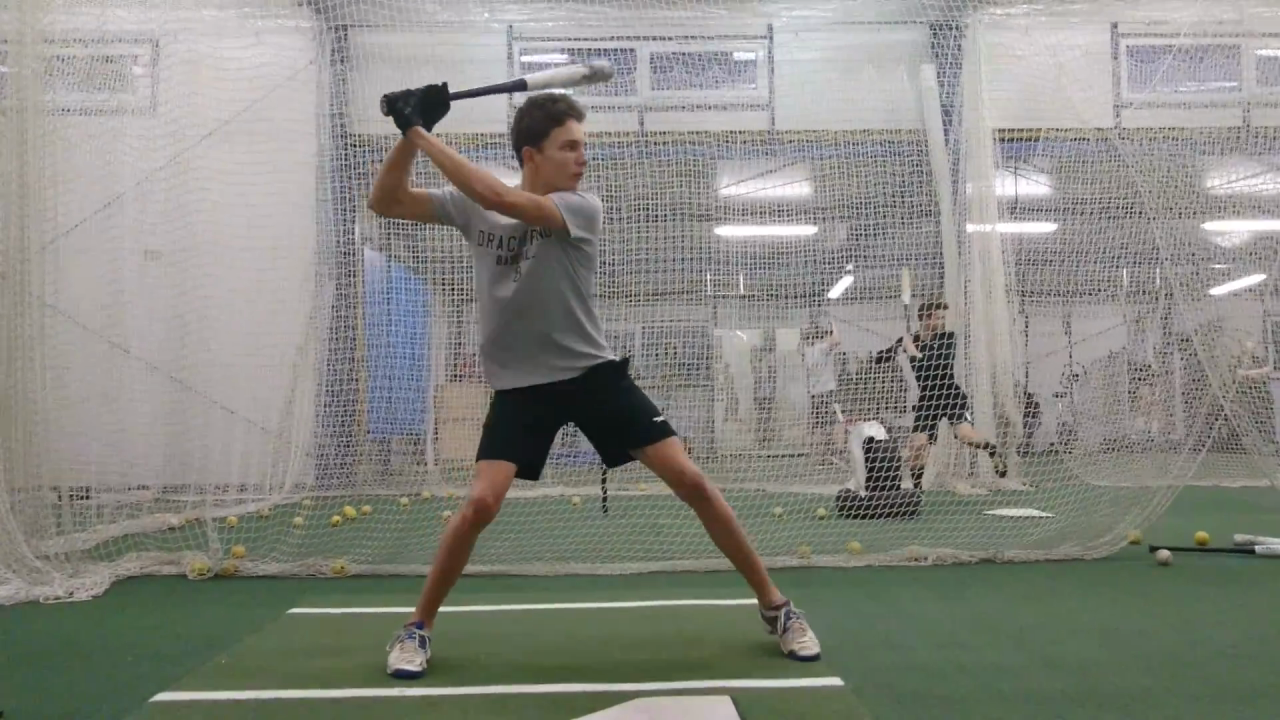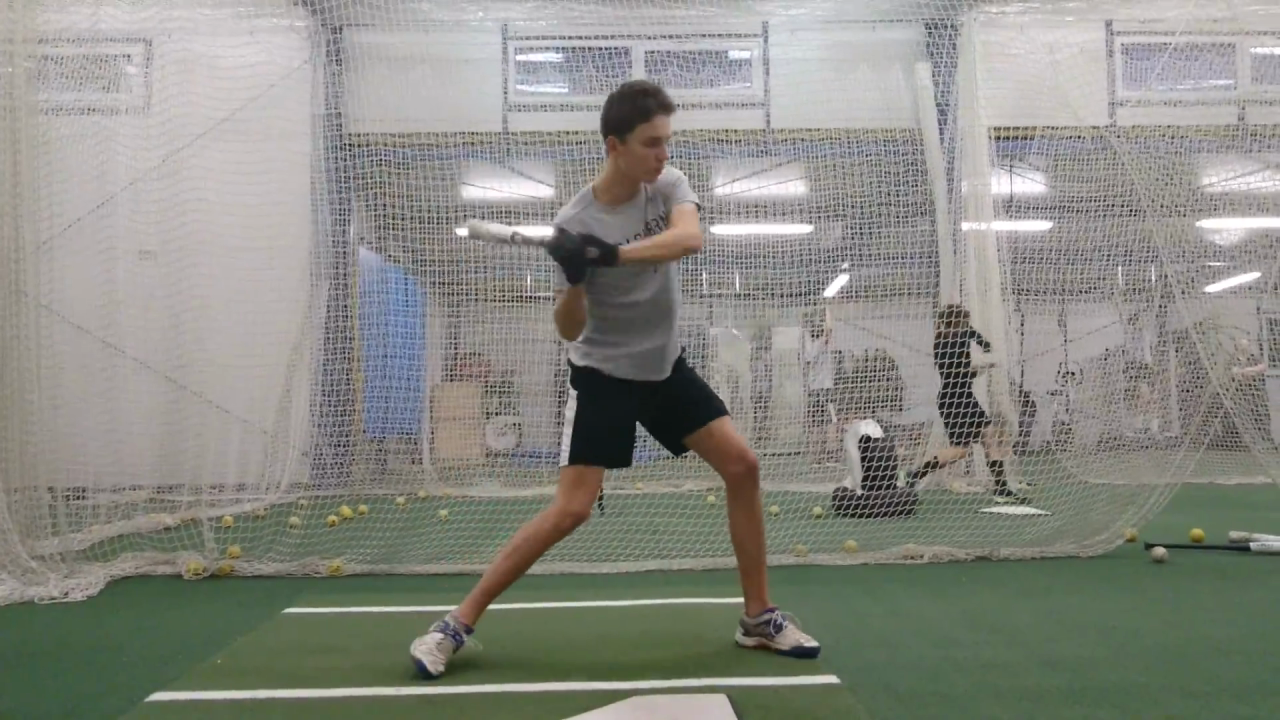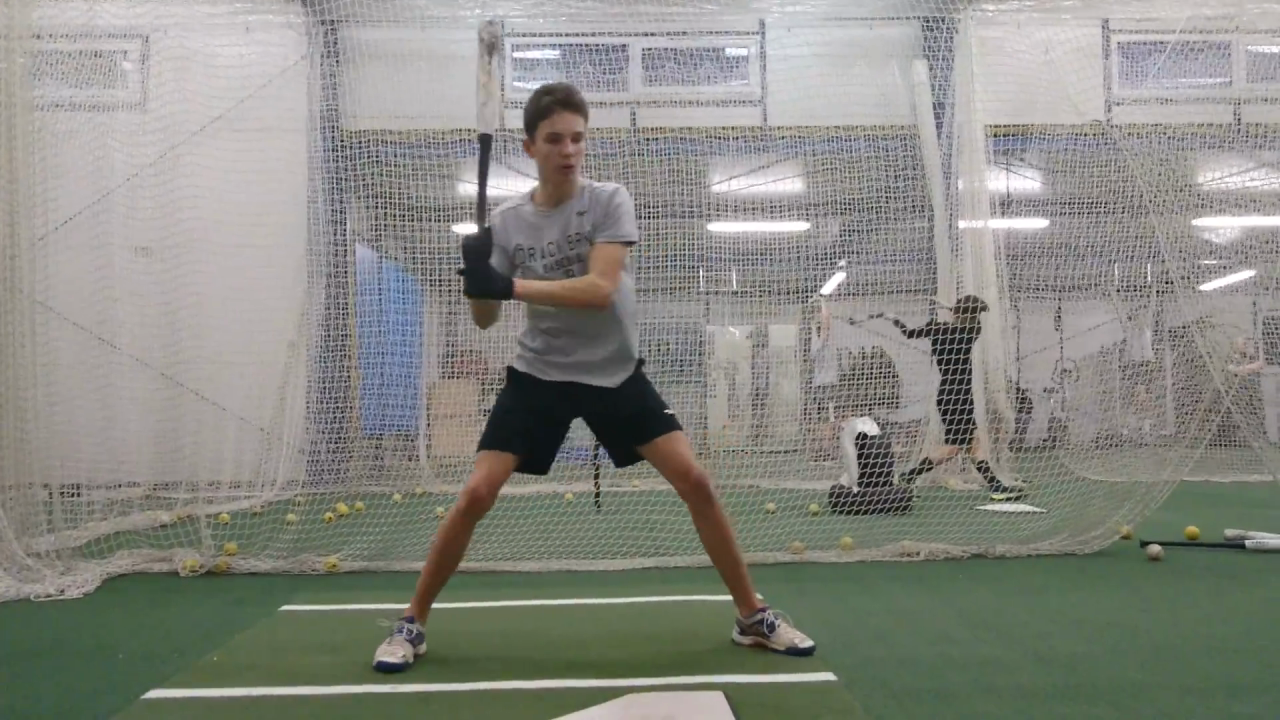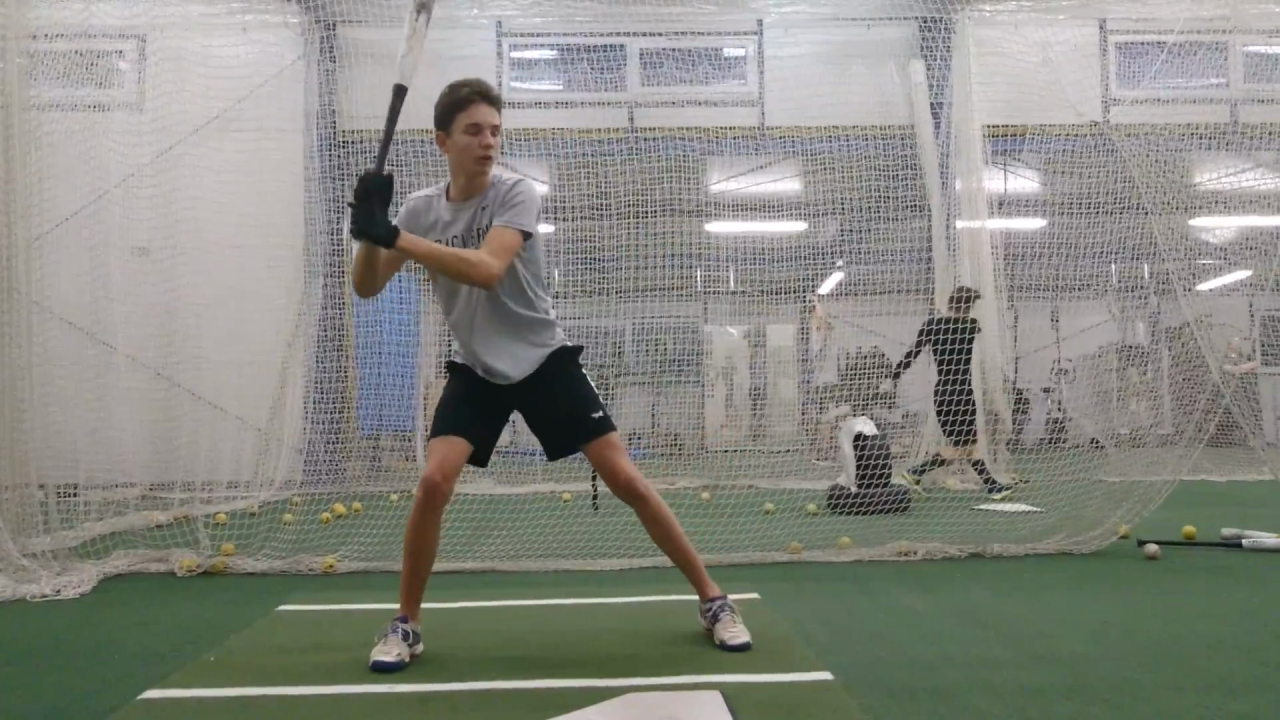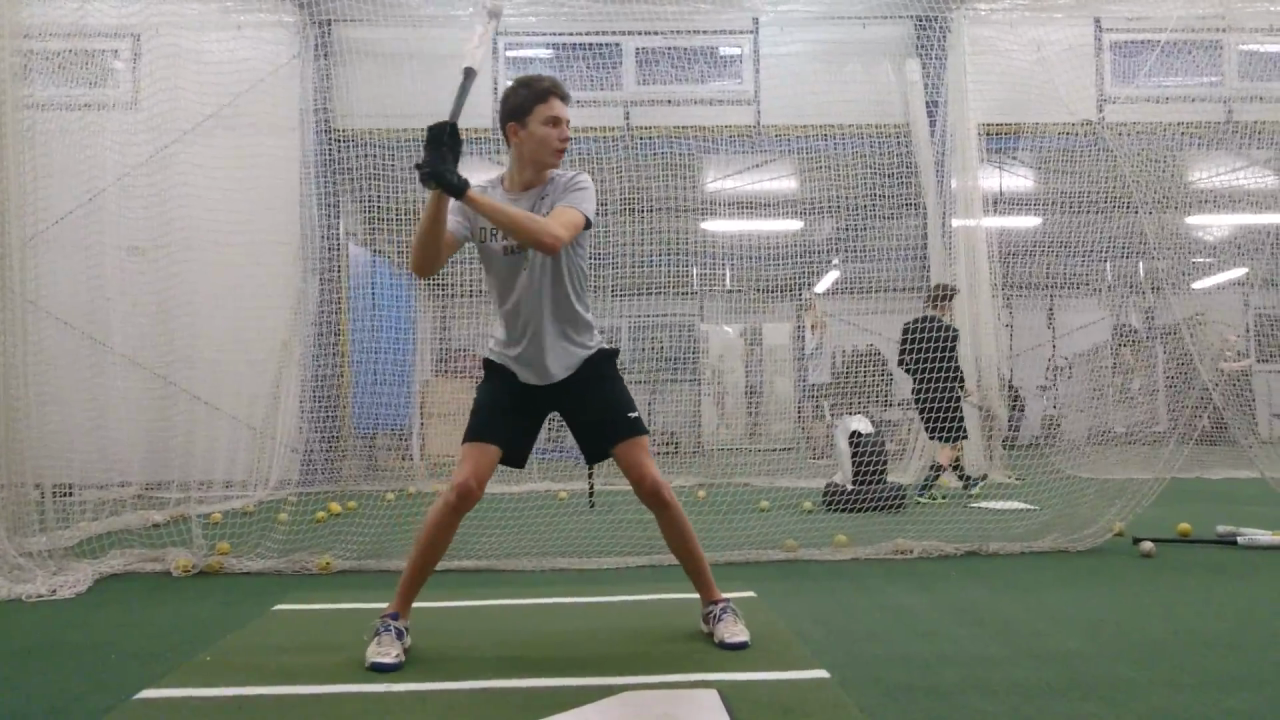
dt=0.4s
person 1, frame 1
left shoulder: (583, 208)
right shoulder: (471, 207)
left elbow: (498, 196)
right elbow: (385, 203)
left wrist: (419, 130)
right wrist: (407, 132)
left hip: (593, 372)
right hip: (519, 383)
left knee: (691, 483)
right knee: (481, 502)
left ankle: (775, 606)
right ankle: (417, 627)
person 1, frame 2
left shoulder: (671, 186)
right shoulder: (573, 222)
left elbow: (690, 236)
right elbow: (567, 329)
left wrist: (619, 254)
right wrist: (577, 279)
left hip: (665, 365)
right hip: (603, 374)
left knee: (743, 467)
right knee: (571, 509)
left ankle: (759, 616)
right ankle: (459, 622)
person 1, frame 3
left shoulder: (610, 201)
right shoulder: (505, 220)
left elbow: (599, 292)
right elbow: (483, 319)
left wrist: (510, 285)
right wrist: (478, 278)
left hip: (614, 371)
right hip: (537, 375)
left knee: (694, 483)
right knee: (476, 495)
left ankle: (753, 615)
right ankle: (412, 622)
person 1, frame 4
left shoulder: (517, 193)
right shoulder: (421, 209)
left elbow: (486, 270)
right elbow: (365, 287)
left wrist: (394, 232)
right wrist: (370, 230)
left hip: (543, 360)
right hip: (476, 369)
left knee: (626, 479)
right knee: (434, 483)
left ankle: (712, 599)
right ankle: (406, 623)
person 1, frame 5
left shoulder: (576, 187)
right shoulder: (471, 201)
left elbow: (551, 237)
right elbow: (424, 266)
left wrist: (463, 187)
right wrist: (441, 189)
left hip: (582, 361)
right hip: (514, 366)
left knee: (652, 484)
right knee: (463, 489)
left ankle: (714, 603)
right ankle: (395, 617)
person 2, frame 1
left shoulder: (949, 337)
right shoulder: (909, 340)
left elbow: (943, 365)
right elbow: (877, 359)
left wrist: (916, 354)
right wrist: (893, 351)
left hip: (952, 397)
right hip: (927, 400)
left knee: (963, 432)
right knee: (918, 443)
left ankle: (993, 450)
person 2, frame 2
right shoulder: (945, 339)
left elbow: (985, 344)
left hip: (963, 397)
right hip: (954, 399)
left knee: (992, 436)
right knee: (960, 448)
left ankle: (1001, 488)
right ankle: (914, 477)
person 2, frame 3
left shoulder: (934, 328)
right shoulder: (973, 331)
left elbow: (911, 334)
left wrist: (895, 320)
right wrist: (968, 312)
left hip: (948, 393)
right hip: (954, 396)
left knee: (972, 442)
right knee: (953, 447)
left ankle: (995, 486)
right ankle: (907, 478)
person 2, frame 4
left shoulder: (930, 325)
right shoulder: (970, 326)
left elbow: (911, 354)
left wrist: (893, 378)
right wrist: (962, 315)
left hip: (942, 391)
right hip: (960, 392)
left knee: (966, 442)
right knee: (960, 446)
left ankle: (991, 486)
right ankle: (917, 472)
person 2, frame 5
left shoulder: (908, 327)
right shoulder: (948, 331)
left elbow: (902, 362)
right elbow: (953, 367)
right wrist: (964, 389)
left hip: (920, 392)
right hip: (942, 391)
left knee: (945, 441)
right knee: (949, 444)
left ankle: (967, 481)
right ankle: (925, 489)
